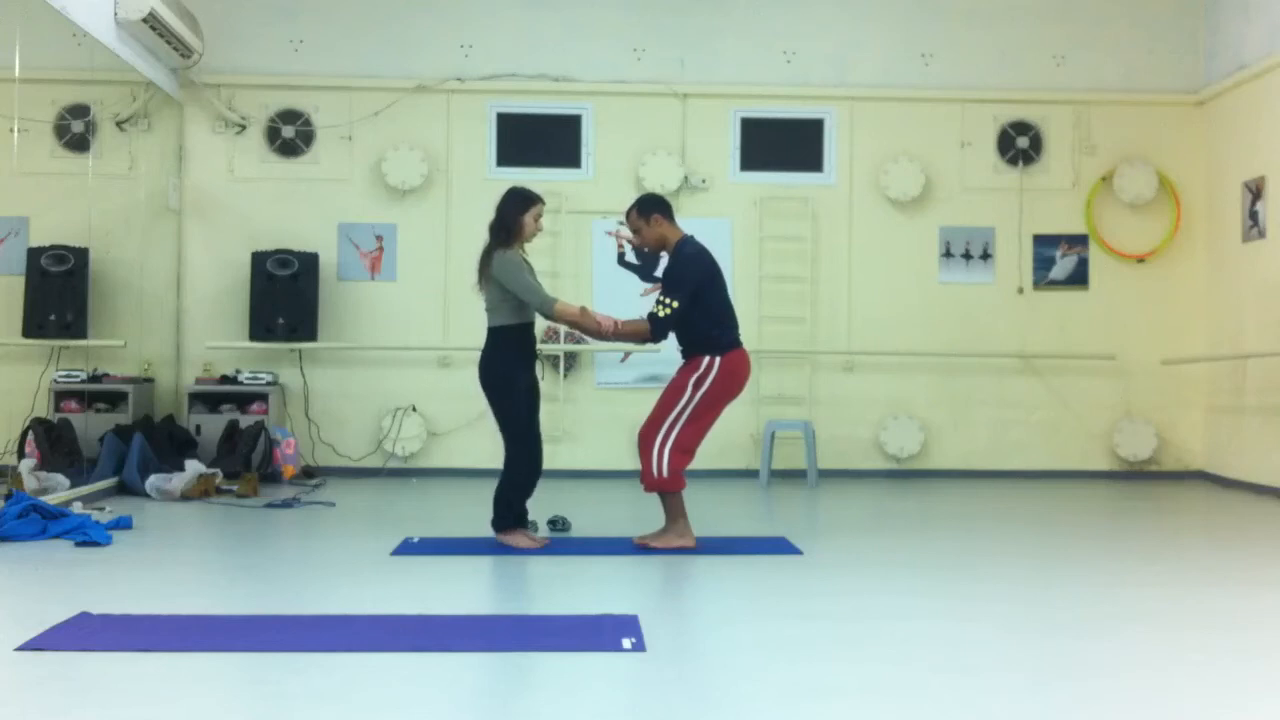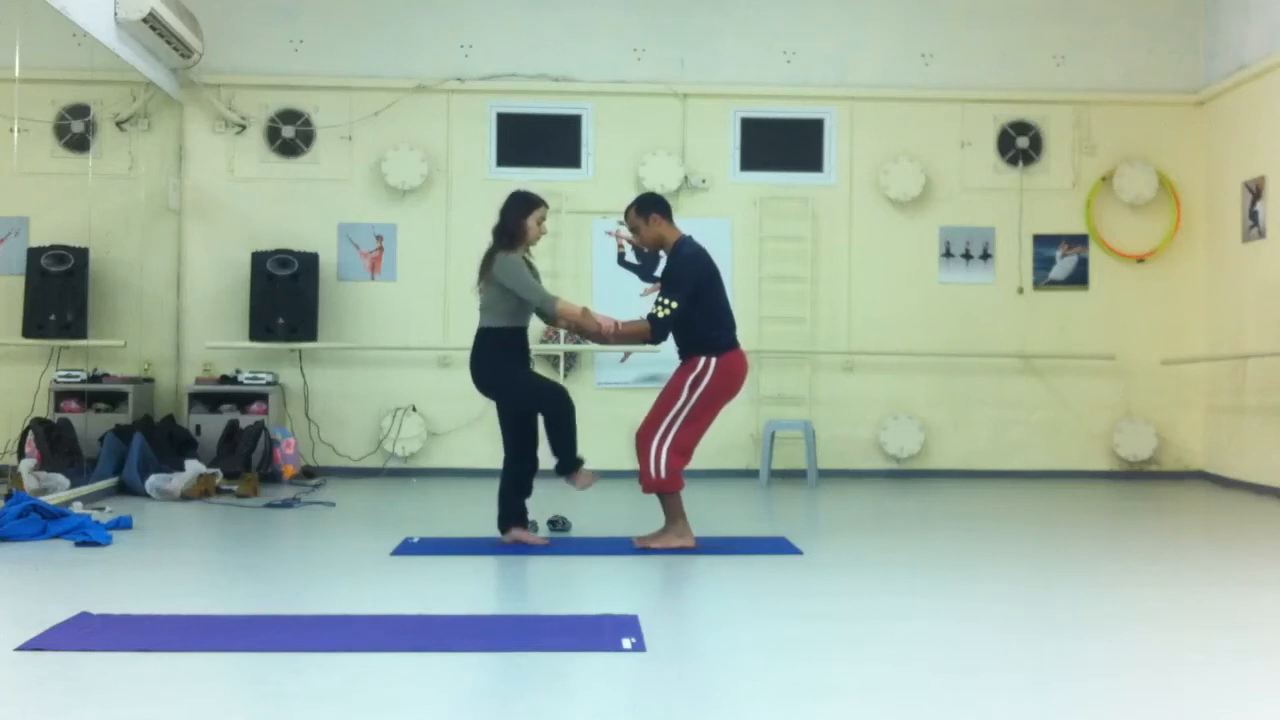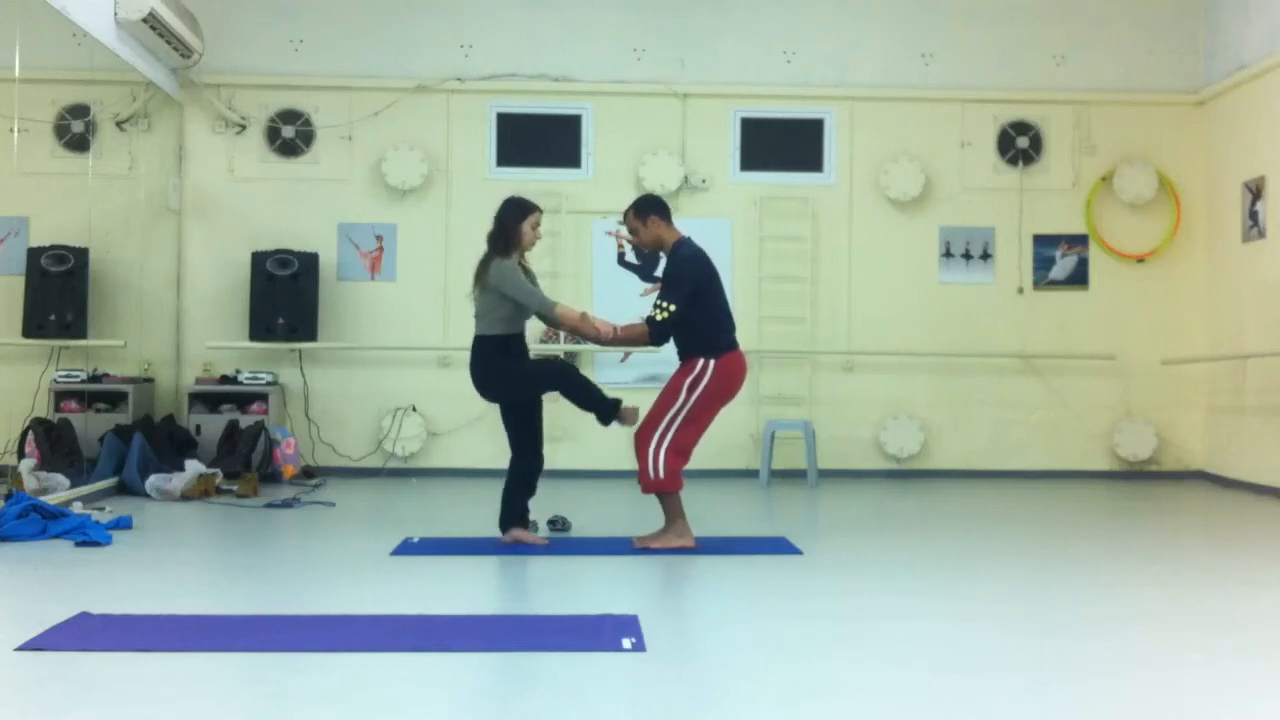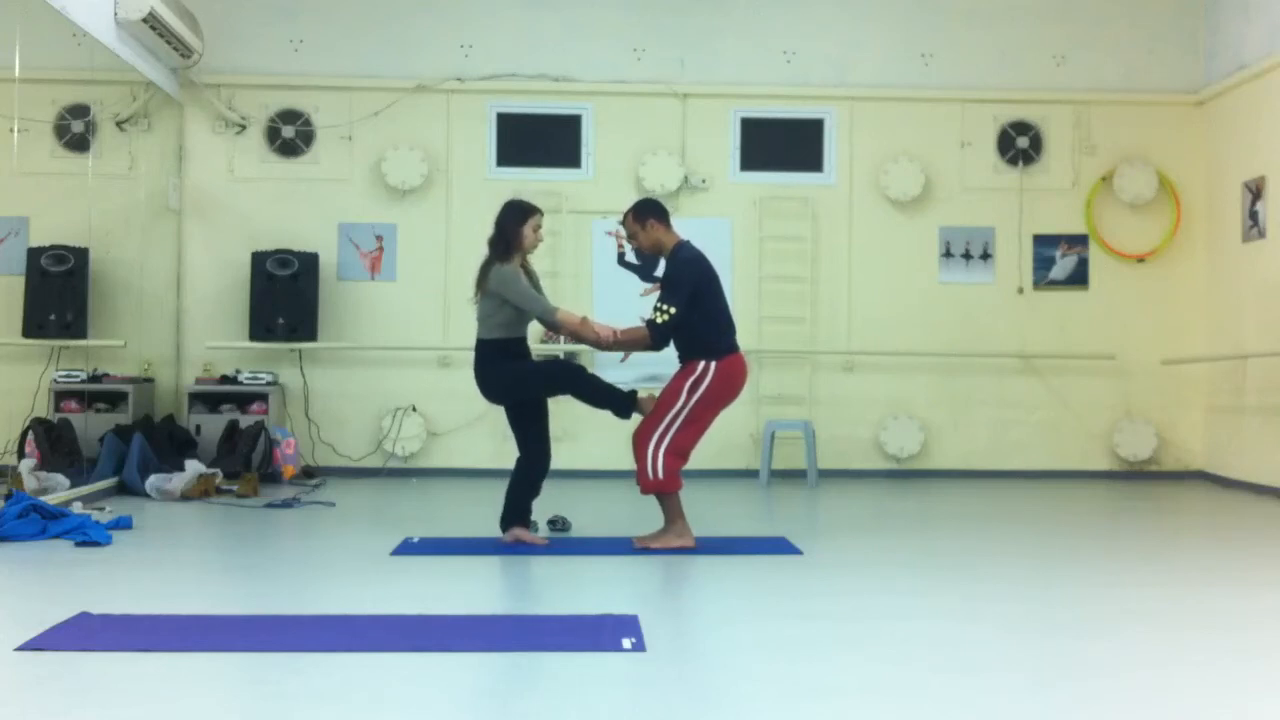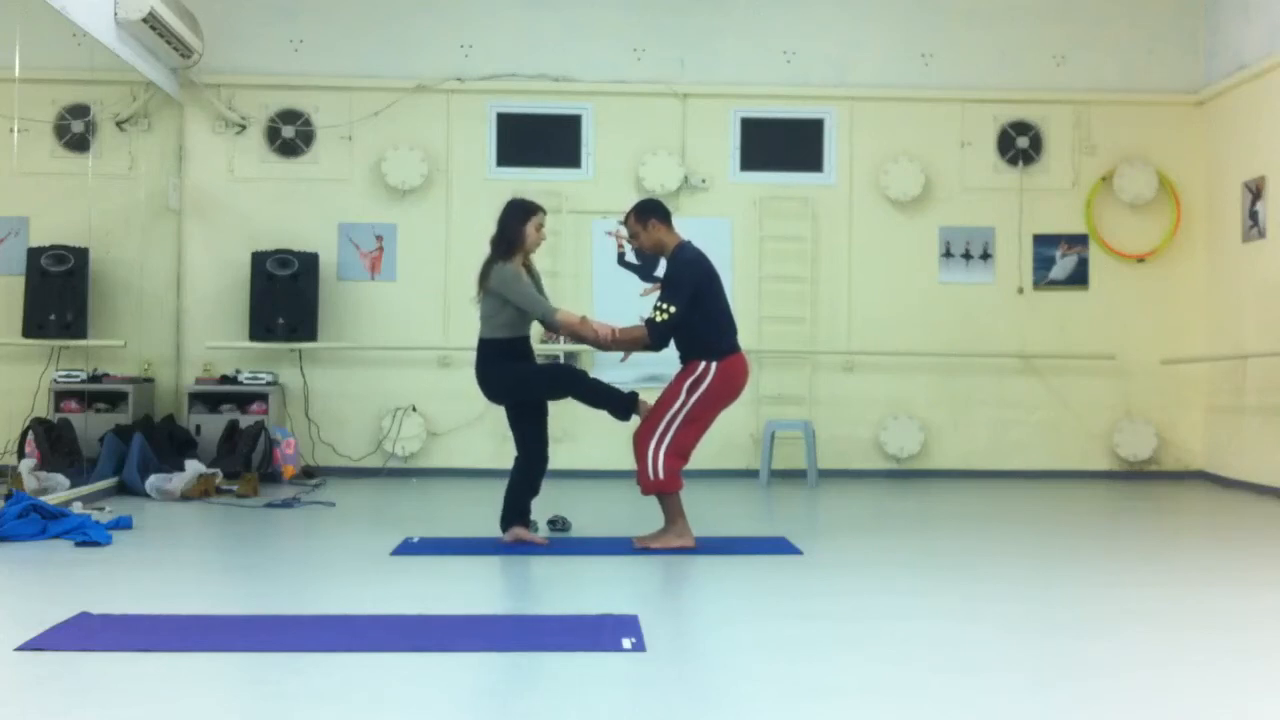
dt=0.5s
person 1, frame 1
left shoulder: (687, 259)
right shoulder: (685, 256)
left elbow: (658, 325)
right elbow: (662, 326)
left wrist: (608, 329)
right wrist: (613, 330)
left hip: (717, 365)
right hip: (711, 362)
left knee: (660, 441)
right knee: (657, 440)
left ankle: (680, 530)
right ankle: (675, 527)
person 1, frame 2
left shoulder: (686, 259)
right shoulder: (684, 257)
left elbow: (657, 327)
right elbow: (660, 328)
left wrist: (608, 330)
right wrist: (611, 333)
left hip: (714, 365)
right hip: (709, 363)
left knee: (657, 442)
right knee: (655, 441)
left ankle: (679, 531)
right ankle: (675, 528)
person 1, frame 3
left shoulder: (684, 260)
right shoulder: (684, 257)
left elbow: (657, 329)
right elbow: (661, 331)
left wrist: (610, 333)
right wrist: (614, 337)
left hip: (712, 367)
right hip: (710, 364)
left knee: (656, 442)
right knee: (654, 441)
left ankle: (679, 531)
right ankle: (674, 528)
person 1, frame 4
left shoulder: (684, 263)
right shoulder: (683, 260)
left elbow: (658, 332)
right elbow: (661, 333)
left wrist: (609, 337)
right wrist: (613, 340)
left hip: (713, 369)
right hip: (709, 367)
left knee: (653, 443)
right knee: (654, 442)
left ankle: (678, 530)
right ankle: (675, 528)
person 1, frame 5
left shoulder: (685, 264)
right shoulder: (685, 261)
left elbow: (657, 331)
right elbow: (661, 335)
left wrist: (608, 336)
right wrist: (613, 340)
left hip: (714, 370)
right hip: (713, 367)
left knee: (655, 442)
right knee: (654, 440)
left ankle: (679, 530)
right ankle: (674, 527)
person 2, frame 1
left shoulder: (516, 259)
right shoulder: (502, 258)
left elbow: (540, 306)
right elbow: (541, 301)
left wrist: (584, 322)
right wrist: (589, 316)
left hip: (518, 360)
right hip: (503, 361)
left knee: (524, 446)
right knee: (524, 445)
left ankle: (514, 524)
right ankle: (507, 525)
person 2, frame 2
left shoulder: (522, 262)
right shoulder: (504, 260)
left elbow: (545, 312)
right elbow: (544, 300)
left wrist: (585, 325)
right wrist: (590, 317)
left hip: (513, 357)
right hip: (493, 359)
left knee: (522, 446)
right knee: (556, 399)
left ankle: (513, 524)
right ankle: (570, 467)
person 2, frame 3
left shoulder: (521, 269)
right shoulder: (499, 267)
left elbow: (546, 315)
right elbow: (543, 305)
left wrist: (586, 329)
right wrist: (588, 321)
left hip: (513, 363)
right hip: (492, 365)
left knee: (529, 451)
right knee: (560, 372)
left ankle: (513, 524)
right ankle: (613, 412)
person 2, frame 4
left shoulder: (525, 272)
right shoulder: (500, 272)
left elbow: (548, 319)
right elbow: (544, 310)
left wrist: (586, 332)
right wrist: (589, 325)
left hip: (517, 364)
right hip: (495, 368)
left knee: (537, 452)
right knee: (567, 375)
left ankle: (514, 524)
right ankle: (633, 404)
person 2, frame 5
left shoulder: (528, 271)
right shoulder: (502, 272)
left elbow: (548, 319)
right elbow: (545, 311)
left wrist: (585, 332)
right wrist: (589, 324)
left hip: (520, 363)
right hip: (498, 367)
left knee: (535, 451)
right knee: (568, 378)
left ankle: (514, 524)
right ankle: (636, 406)
